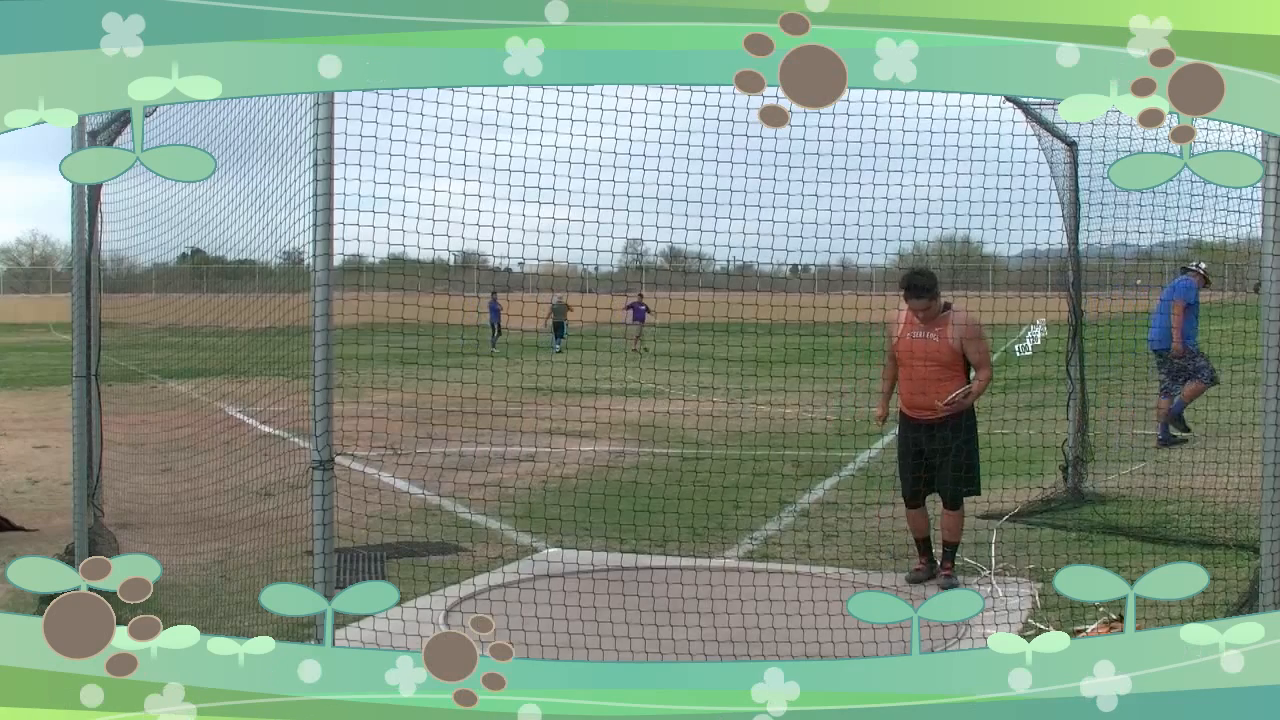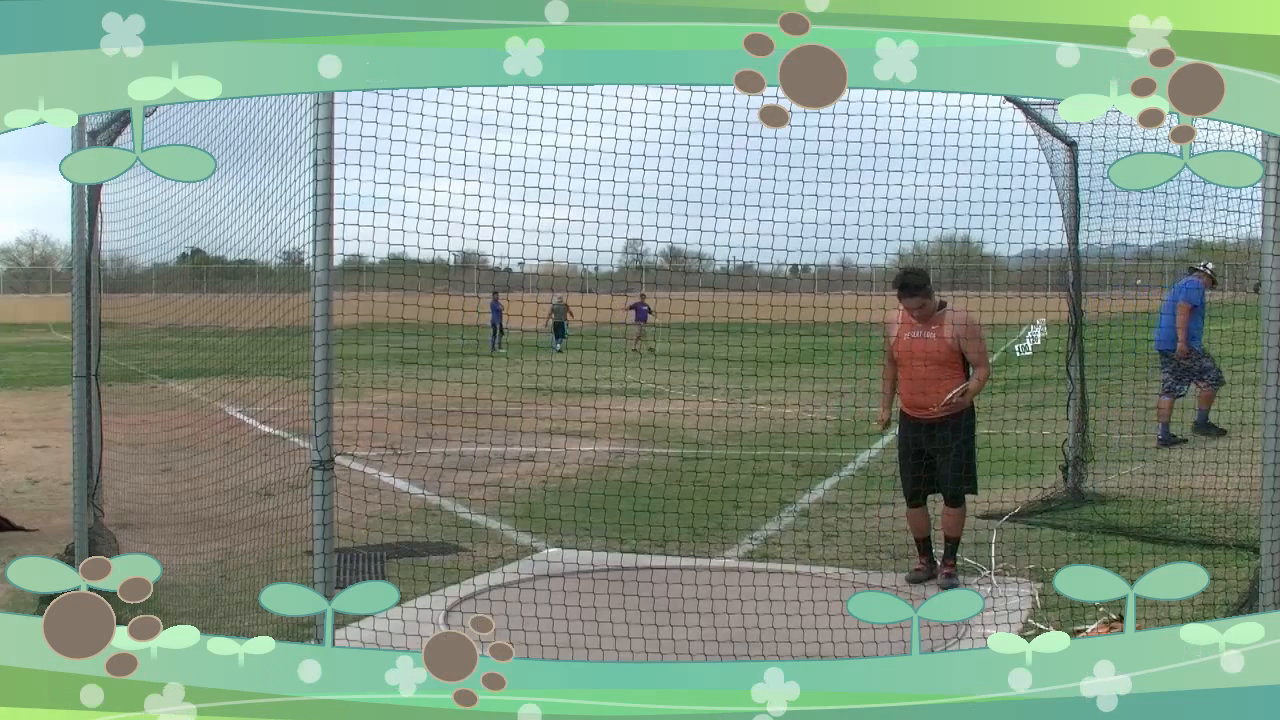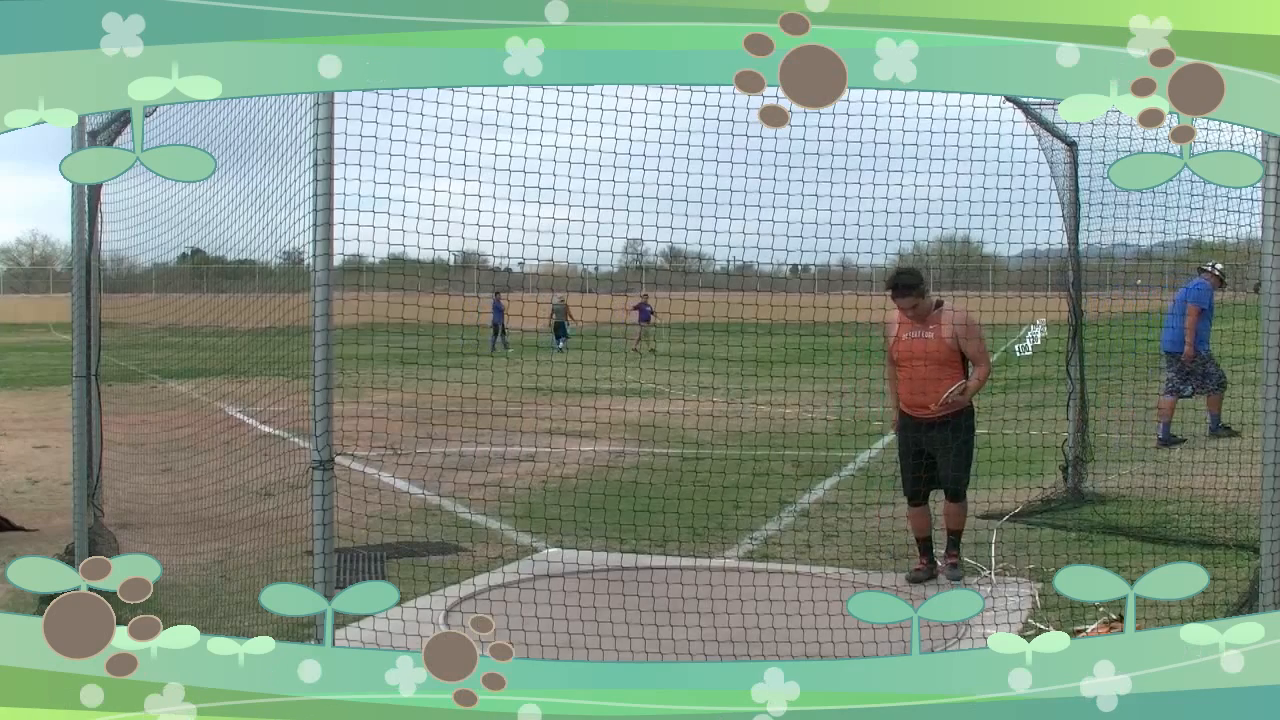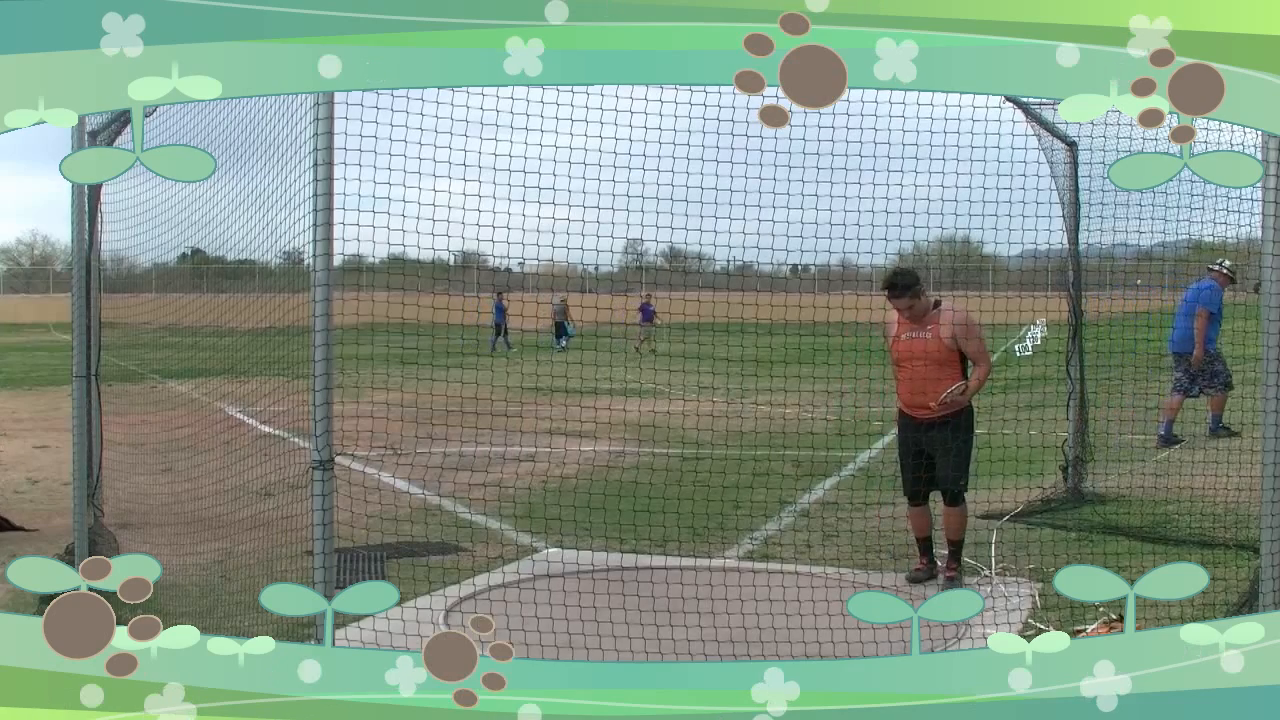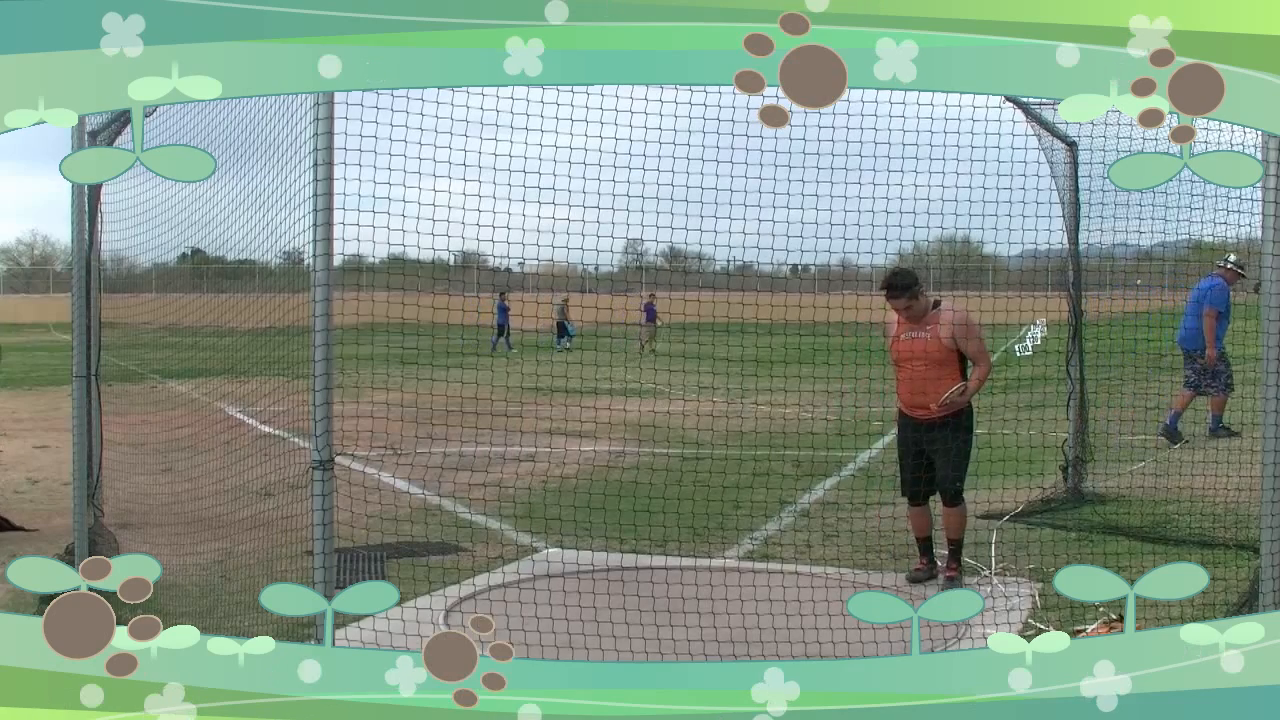
dt=0.1s
person 1, frame 1
left shoulder: (962, 323)
right shoulder: (899, 322)
left elbow: (984, 369)
left wrist: (968, 399)
right wrist: (884, 402)
left hip: (952, 423)
right hip: (911, 422)
left knee: (952, 496)
right knee: (912, 496)
left ankle: (948, 564)
right ankle: (925, 560)
person 1, frame 2
left shoulder: (959, 322)
right shoulder: (895, 323)
left elbow: (982, 367)
left wrist: (966, 398)
right wrist: (886, 406)
left hip: (953, 422)
right hip: (911, 422)
left knee: (953, 493)
right knee: (913, 496)
left ankle: (949, 562)
right ankle: (925, 560)
person 1, frame 3
left shoulder: (957, 320)
right shoulder: (893, 324)
left elbow: (982, 364)
left wrist: (965, 396)
right wrist: (895, 407)
left hip: (952, 421)
right hip: (911, 422)
left knee: (954, 487)
right knee: (914, 494)
left ankle: (952, 551)
right ankle: (925, 560)
person 1, frame 4
left shoulder: (956, 320)
right shoulder: (893, 324)
left elbow: (983, 364)
left wrist: (965, 395)
left hip: (951, 421)
right hip: (910, 422)
left knee: (952, 489)
right knee: (914, 494)
left ankle: (954, 562)
right ankle: (926, 560)
person 1, frame 5
left shoulder: (955, 320)
right shoulder: (893, 324)
left elbow: (983, 363)
left wrist: (965, 396)
left hip: (951, 421)
right hip: (910, 422)
left knee: (950, 489)
right knee: (915, 493)
left ankle: (954, 561)
right ankle: (926, 559)
person 2, frame 1
left shoulder: (1174, 284)
right shoulder: (1188, 283)
right elbow: (1177, 309)
right wrist: (1177, 339)
left hip: (1159, 343)
right hip: (1178, 343)
left knee: (1167, 389)
right knee: (1206, 376)
left ankle: (1163, 435)
right ankle: (1176, 411)
person 2, frame 2
left shoulder: (1181, 285)
right shoulder: (1195, 284)
right elbow: (1182, 310)
right wrist: (1182, 341)
left hip: (1165, 343)
right hip: (1183, 344)
left knee: (1169, 389)
right knee: (1212, 378)
left ankle: (1163, 435)
right ankle: (1201, 422)
person 2, frame 3
left shoulder: (1189, 286)
right shoulder: (1204, 287)
right elbow: (1191, 314)
right wrist: (1189, 344)
left hip: (1170, 344)
right hip: (1190, 346)
left knee: (1172, 390)
right knee: (1215, 384)
left ankle: (1163, 435)
right ankle: (1215, 427)
person 2, frame 4
left shoulder: (1197, 285)
right shoulder: (1213, 288)
right elbow: (1201, 317)
right wrist: (1199, 347)
left hip: (1178, 344)
right hip: (1200, 346)
left knee: (1180, 389)
right knee: (1221, 383)
left ankle: (1164, 434)
right ankle: (1215, 427)
person 2, frame 5
left shoulder: (1206, 281)
right shoulder: (1220, 286)
right elbow: (1209, 316)
right wrist: (1211, 347)
left hip: (1188, 340)
right hip: (1205, 343)
left knee: (1193, 386)
right knee: (1221, 385)
left ankle: (1170, 426)
right ankle: (1215, 427)
